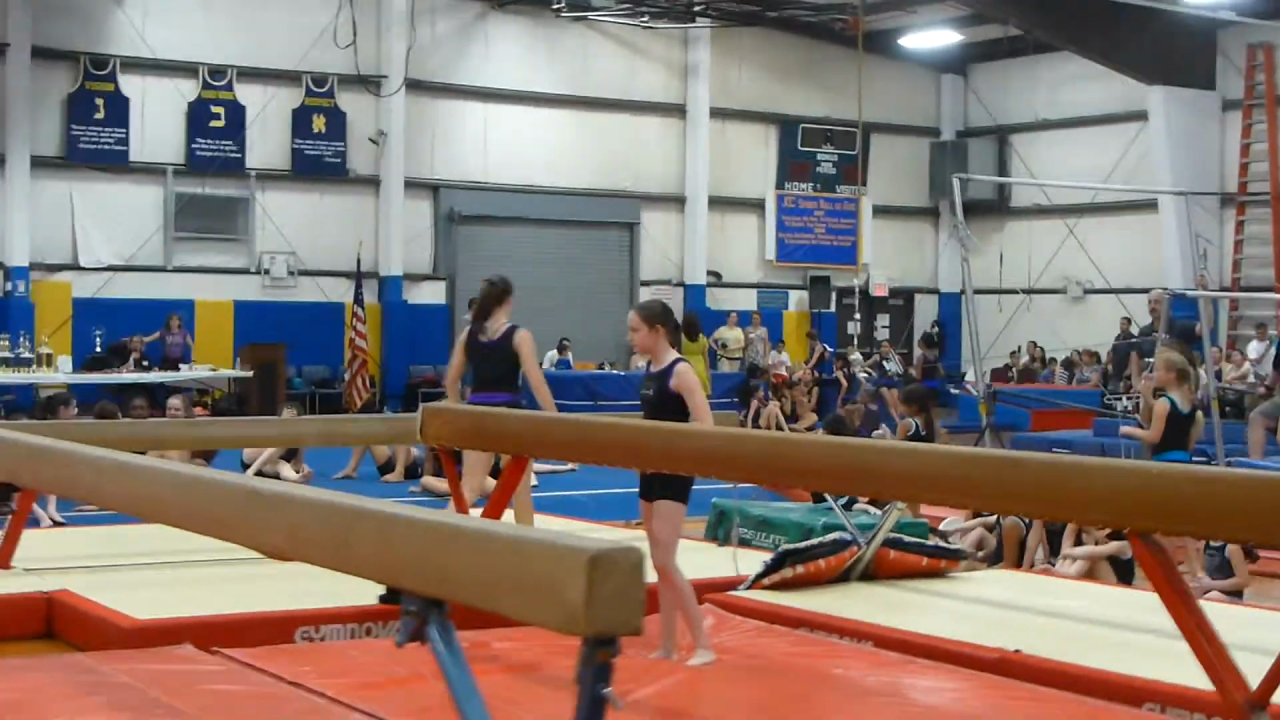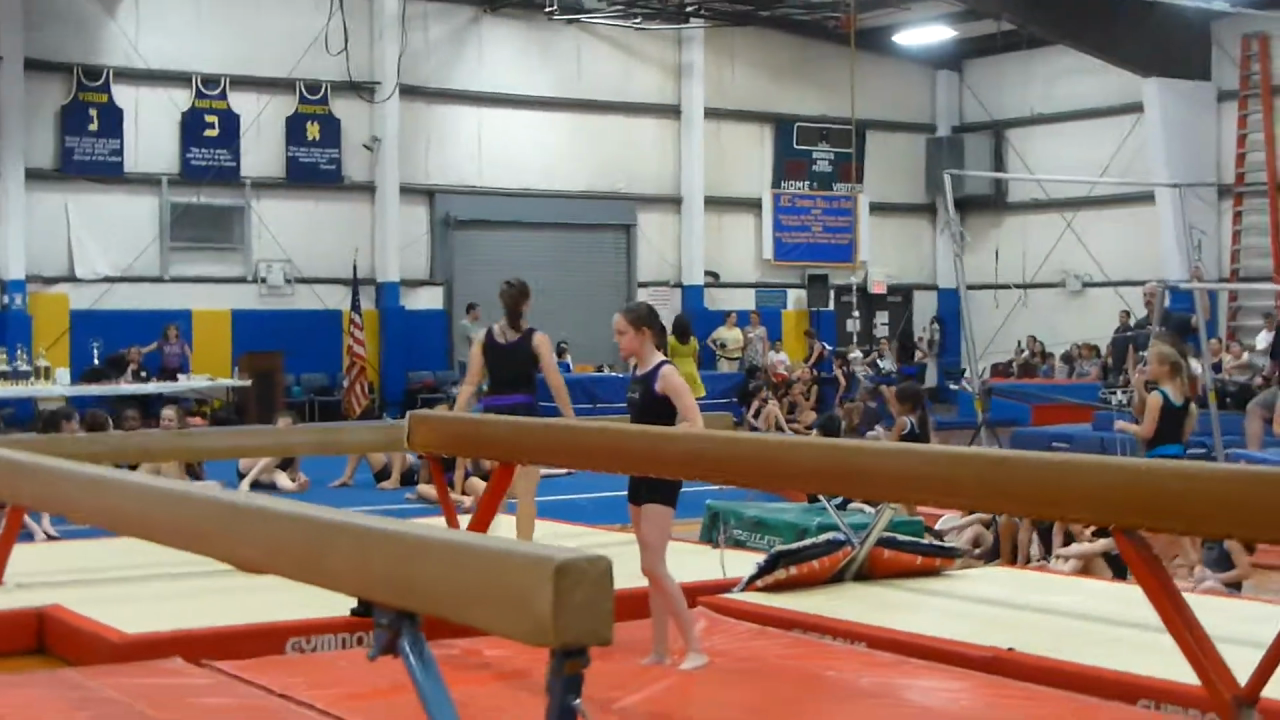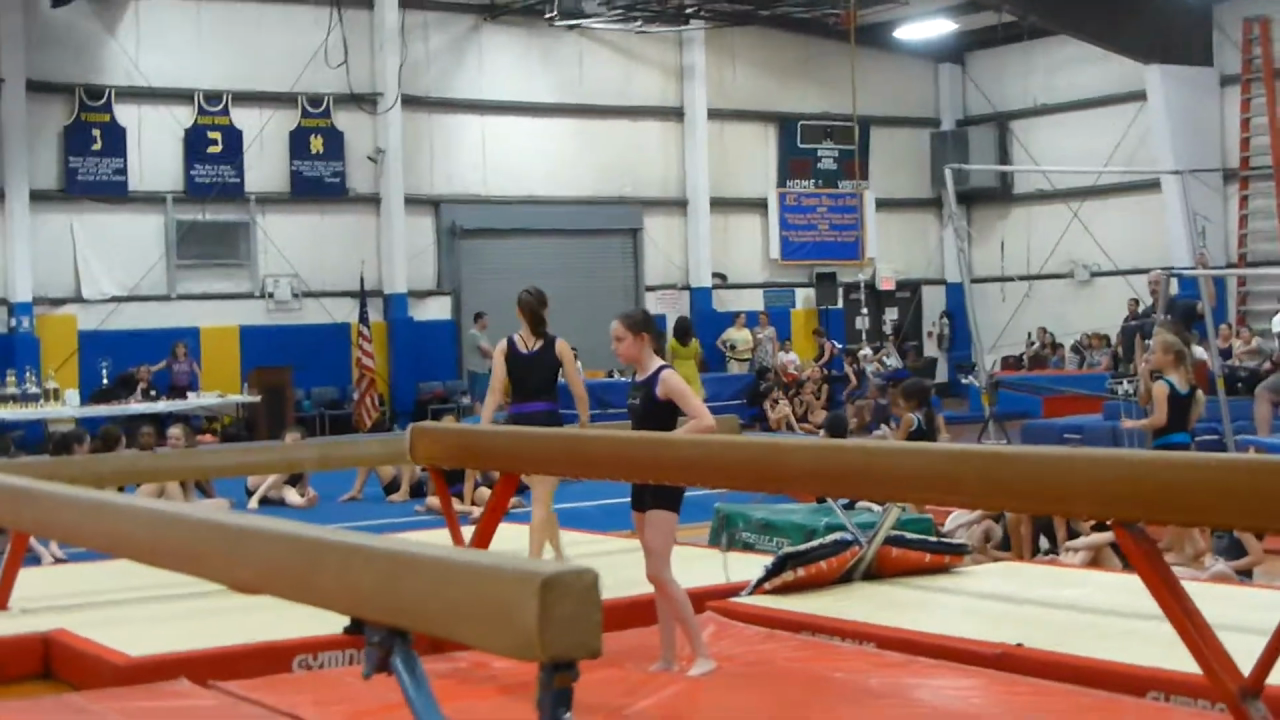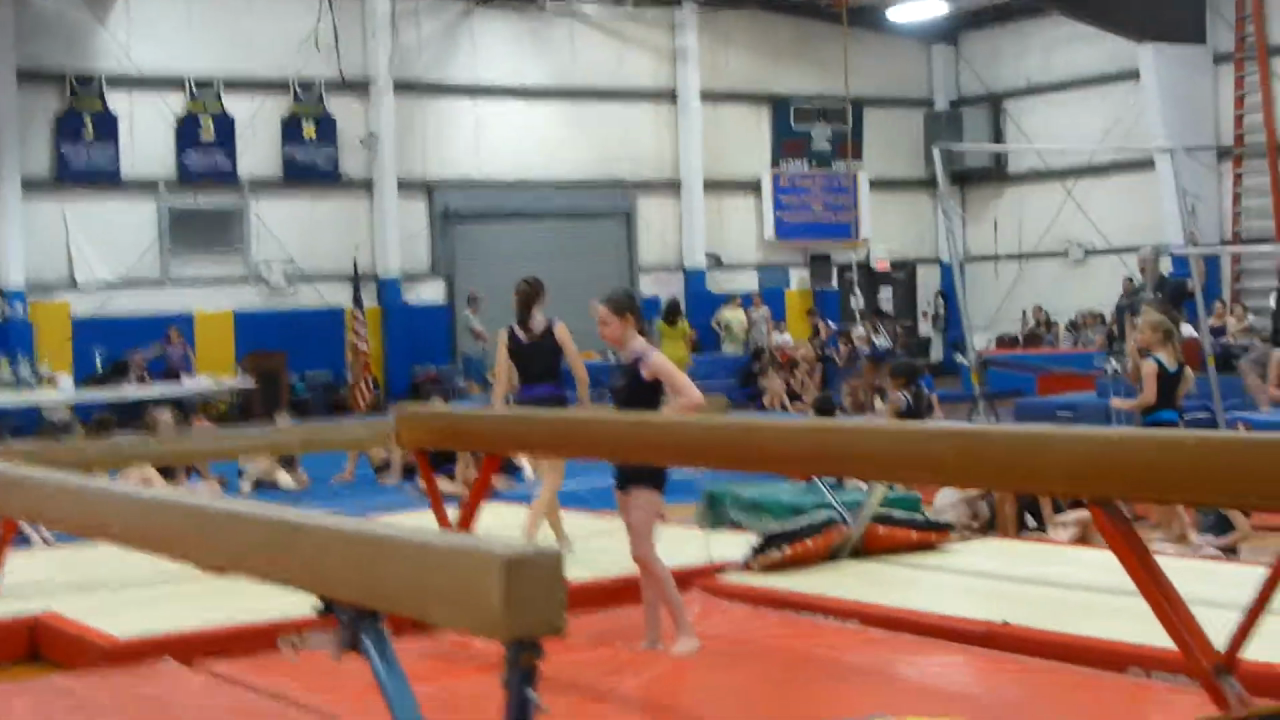
dt=0.2s
person 1, frame 1
left shoulder: (680, 371)
right shoulder: (650, 368)
left elbow: (706, 427)
left hip: (673, 472)
right hip: (650, 471)
left knee: (665, 563)
right knee: (659, 564)
left ankle: (703, 644)
right ankle: (667, 645)
person 1, frame 2
left shoulder: (666, 374)
right shoulder: (635, 371)
left elbow: (696, 427)
left hip: (662, 475)
right hip: (639, 474)
left knee: (654, 567)
right knee: (650, 569)
left ankle: (694, 648)
right ankle: (659, 650)
person 1, frame 3
left shoulder: (666, 378)
right shoulder: (636, 378)
left elbow: (707, 422)
left hip: (665, 480)
right hip: (641, 480)
left knee: (659, 573)
right knee: (656, 575)
left ankle: (702, 653)
right ankle: (667, 656)
person 1, frame 4
left shoulder: (650, 359)
right shoulder: (621, 359)
left elbow: (694, 399)
left hip: (648, 459)
right hip: (625, 459)
left knee: (644, 552)
right knee: (640, 553)
left ankle: (686, 631)
right ankle: (653, 635)
person 2, frame 1
left shoulder: (469, 333)
right shoulder: (519, 335)
left elbow: (451, 381)
right elbow: (536, 382)
right hip: (509, 412)
left knee: (470, 487)
right knee: (521, 490)
person 2, frame 2
left shoulder: (485, 337)
right shoulder: (537, 338)
left elbow: (470, 383)
right elbow: (556, 384)
right wrist: (571, 419)
left hip: (493, 414)
right hip: (524, 414)
right knee: (526, 493)
person 2, frame 3
left shoulder: (505, 347)
right shoulder: (558, 345)
left elbow: (495, 392)
right elbow: (579, 391)
right wrist: (584, 421)
left hip: (517, 423)
right hip: (547, 421)
left knee: (541, 494)
right knee: (542, 499)
left ankle: (558, 553)
person 2, frame 4
left shoulder: (507, 336)
right shoulder: (556, 328)
left elbow: (502, 383)
right elbow: (580, 374)
right wrist: (584, 402)
left hip: (525, 406)
right hip: (552, 403)
left knee: (545, 477)
right knee: (551, 479)
left ankle: (561, 537)
right ankle: (529, 534)
